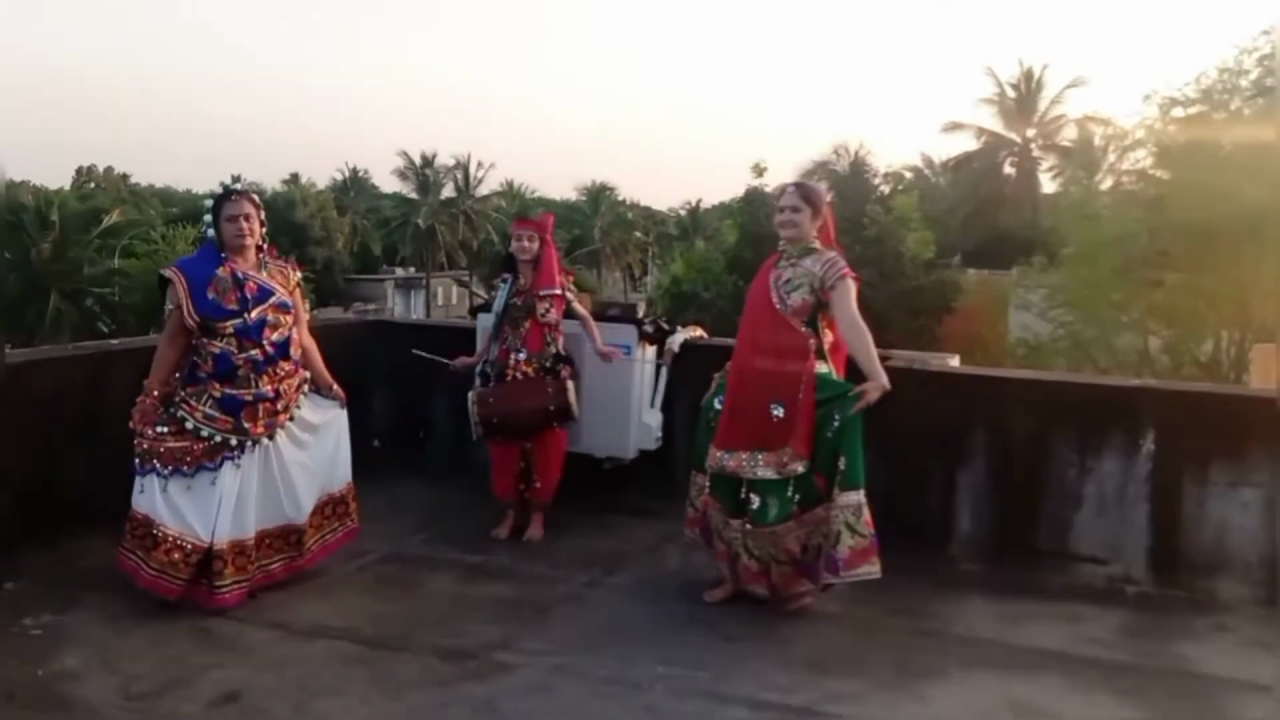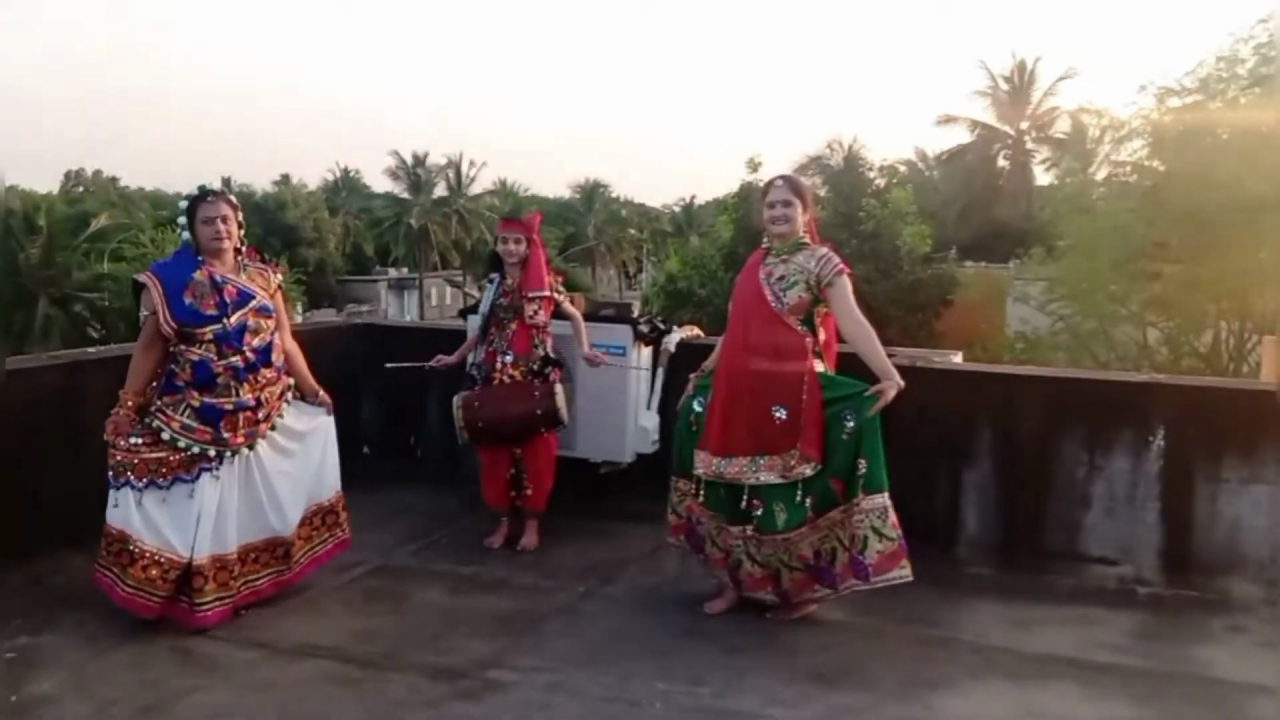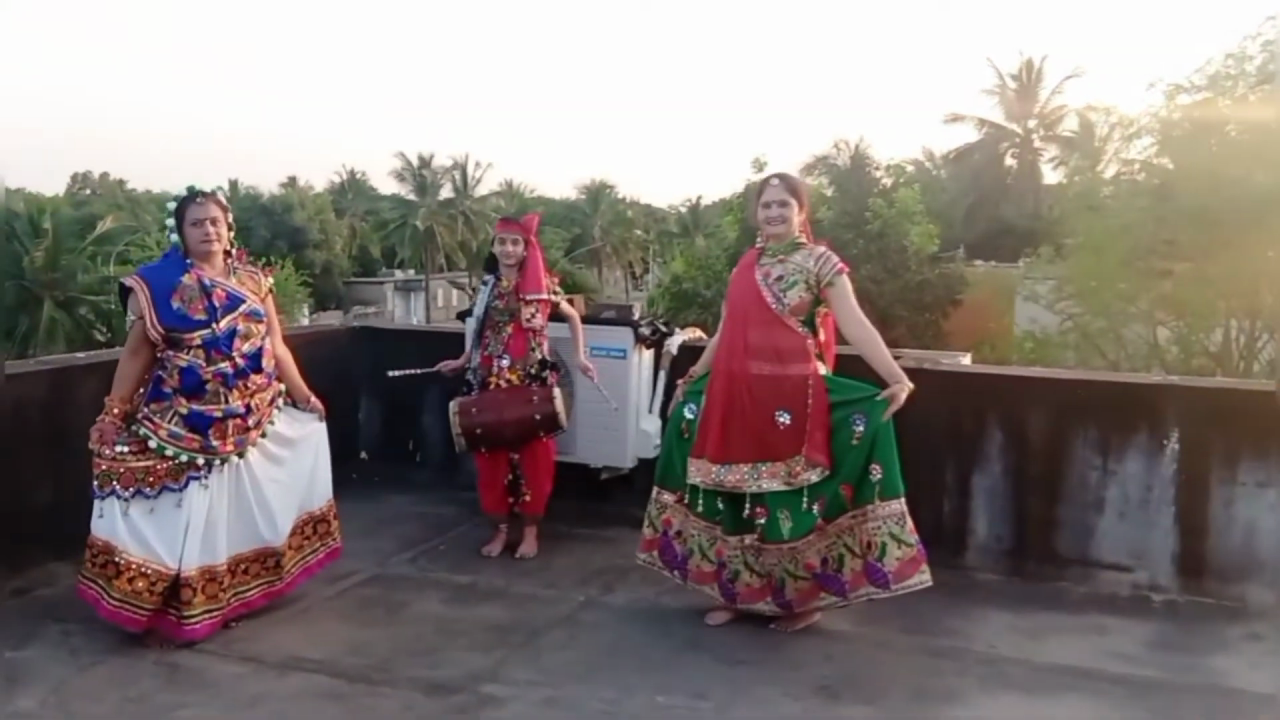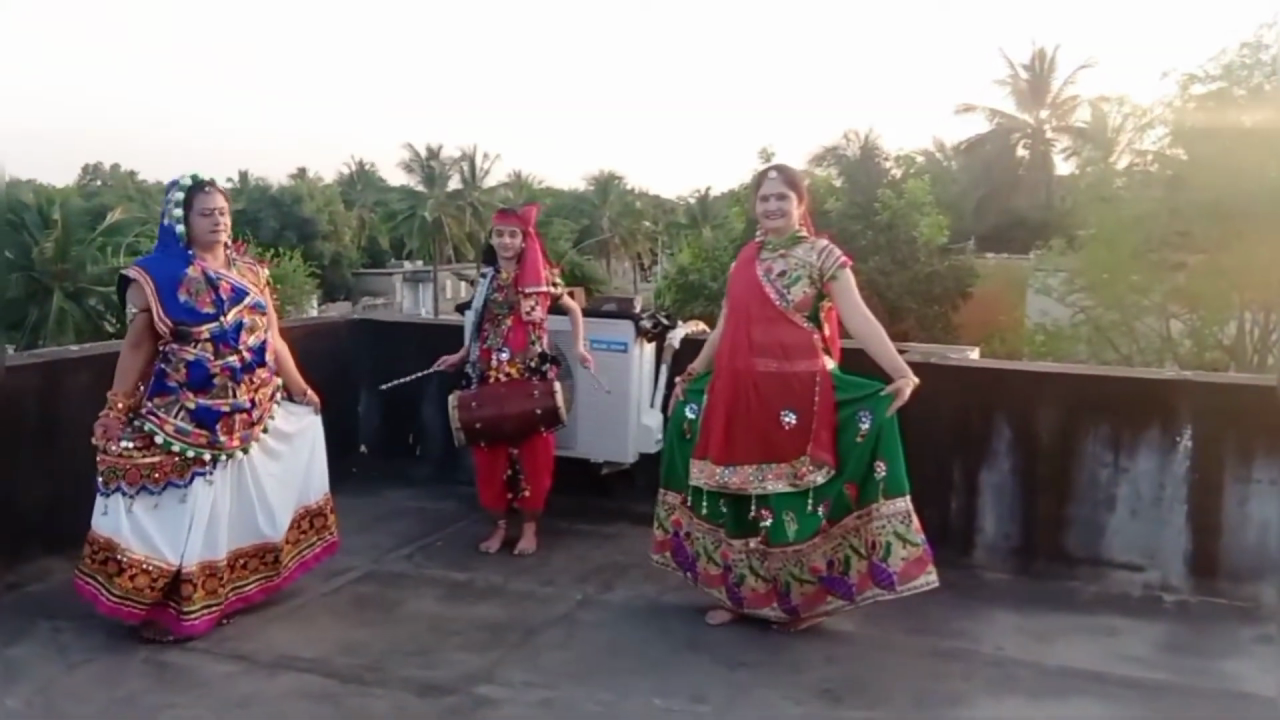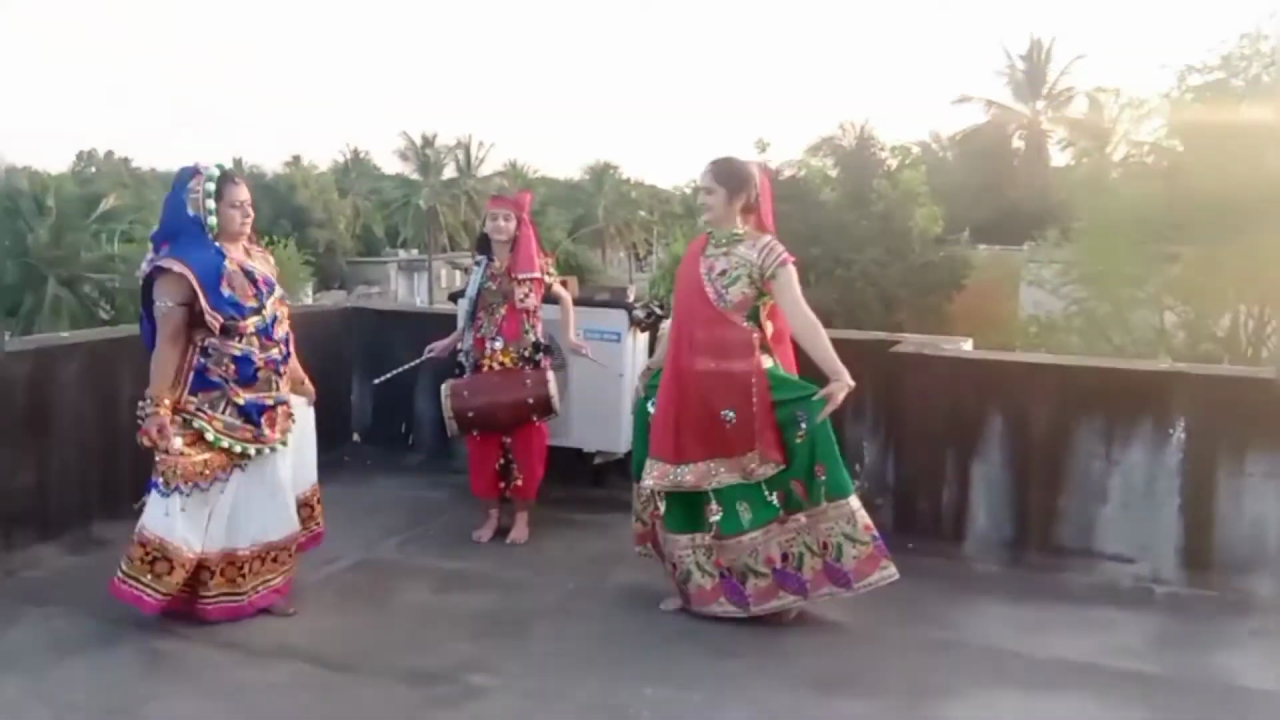
dt=0.5s
person 1, frame 1
left shoulder: (829, 265)
right shoulder: (771, 265)
left elbow: (850, 324)
left wrist: (876, 376)
right wrist: (727, 375)
left hip: (799, 389)
right hip: (752, 387)
left knee: (792, 481)
right knee: (742, 478)
left ankle: (796, 579)
right ankle: (740, 572)
person 1, frame 2
left shoulder: (822, 262)
right shoulder: (753, 263)
left elbow: (851, 323)
left wrist: (888, 375)
right wrist: (704, 374)
left hip: (793, 391)
right hip: (741, 390)
left knee: (791, 486)
right knee: (736, 485)
left ankle: (799, 588)
right ankle: (739, 580)
person 1, frame 3
left shoulder: (820, 262)
right shoulder: (745, 265)
left elbow: (855, 325)
right elbow: (726, 332)
left wrist: (896, 378)
right wrist: (692, 378)
left hip: (793, 395)
right hip: (737, 394)
left knee: (795, 494)
right knee: (735, 493)
left ankle: (804, 597)
right ankle: (738, 591)
person 1, frame 4
left shoulder: (822, 255)
right shoulder: (744, 260)
left elbow: (858, 319)
right elbow: (724, 329)
left wrist: (902, 373)
right wrist: (691, 376)
left hip: (799, 391)
right hip: (740, 391)
left knee: (799, 493)
right knee: (737, 490)
left ankle: (807, 599)
right ankle: (740, 592)
person 1, frame 5
left shoulder: (764, 252)
right shoulder: (696, 250)
left elbow: (798, 316)
left wrist: (838, 373)
right wrist: (653, 367)
left hip: (744, 386)
right hip: (689, 386)
left knee: (756, 488)
right knee: (683, 483)
left ankle: (780, 586)
right ankle: (696, 585)
person 2, frame 1
left shoulder: (284, 275)
right shoulder: (194, 276)
left elbow: (302, 337)
right elbow: (173, 340)
left wrist: (326, 384)
right wrist: (151, 398)
left hip: (278, 405)
right hip: (215, 408)
left knee: (270, 490)
right knee: (220, 492)
left ankle: (265, 566)
right ankle: (217, 576)
person 2, frame 2
left shoulder: (263, 277)
right shoulder: (169, 280)
left elbow: (284, 341)
right elbow: (149, 347)
left wrist: (311, 390)
right wrist: (127, 409)
left hip: (259, 415)
right hip: (194, 419)
left knee: (250, 503)
right knee: (197, 506)
left ankle: (245, 584)
right ankle: (194, 596)
person 2, frame 3
left shoulder: (254, 281)
right shoulder: (157, 284)
left elbow: (275, 346)
right elbow: (137, 353)
left wrist: (304, 396)
right wrist: (113, 415)
left hip: (249, 421)
right hip: (183, 426)
left knee: (241, 512)
right knee: (183, 516)
left ankle: (231, 599)
right ankle: (174, 613)
person 2, frame 4
left shoulder: (251, 272)
right shoulder: (158, 275)
left elbow: (272, 338)
right elbow: (137, 346)
left wrist: (299, 389)
right wrist: (116, 410)
left hip: (247, 416)
right hip: (184, 420)
left knee: (236, 507)
right knee: (182, 511)
left ankle: (222, 598)
right ankle: (166, 609)
person 2, frame 5
left shoulder: (258, 260)
right shoulder: (183, 267)
left elbow: (278, 328)
right elbow: (170, 341)
left wrist: (298, 377)
right wrist: (160, 408)
left hip: (262, 404)
right hip: (212, 409)
left knee: (267, 495)
right knee: (204, 502)
left ankle: (259, 586)
right ankle: (190, 590)
person 3, frame 1
left shoulder: (556, 282)
right shoulder: (504, 283)
left elbow: (582, 315)
left wrist: (598, 345)
right wrist: (476, 359)
left hip: (545, 373)
right hip: (507, 372)
left knee: (544, 443)
right knee: (506, 442)
left ankle: (537, 516)
right ankle: (509, 513)
person 3, frame 2
left shoulder: (545, 283)
right shoulder: (493, 284)
left elbow: (574, 315)
left wrist: (584, 349)
right wrist: (455, 357)
left hip: (535, 377)
right hip: (495, 376)
left knee: (535, 449)
right knee: (497, 448)
left ankle: (531, 524)
right ankle: (503, 521)
person 3, frame 3
left shoulder: (542, 284)
right shoulder: (486, 286)
left elbow: (572, 316)
left wrist: (579, 357)
right wrist: (460, 363)
left hip: (532, 381)
right hip: (491, 380)
left knee: (532, 454)
right knee: (493, 453)
left ankle: (530, 531)
right ankle: (500, 529)
person 3, frame 4
left shoulder: (541, 276)
right shoulder: (485, 279)
left elbow: (573, 308)
left wrist: (578, 348)
right wrist: (461, 356)
left hip: (531, 375)
right hip: (490, 374)
left knee: (531, 449)
right knee: (492, 449)
left ankle: (529, 527)
right ankle: (499, 525)
person 3, frame 5
left shoulder: (535, 264)
right shoulder: (480, 267)
left elbow: (564, 299)
left wrist: (570, 336)
right wrist: (450, 342)
left hip: (524, 363)
right hip: (484, 363)
left knee: (524, 437)
right knee: (484, 437)
left ankle: (521, 516)
right ankle: (491, 513)
